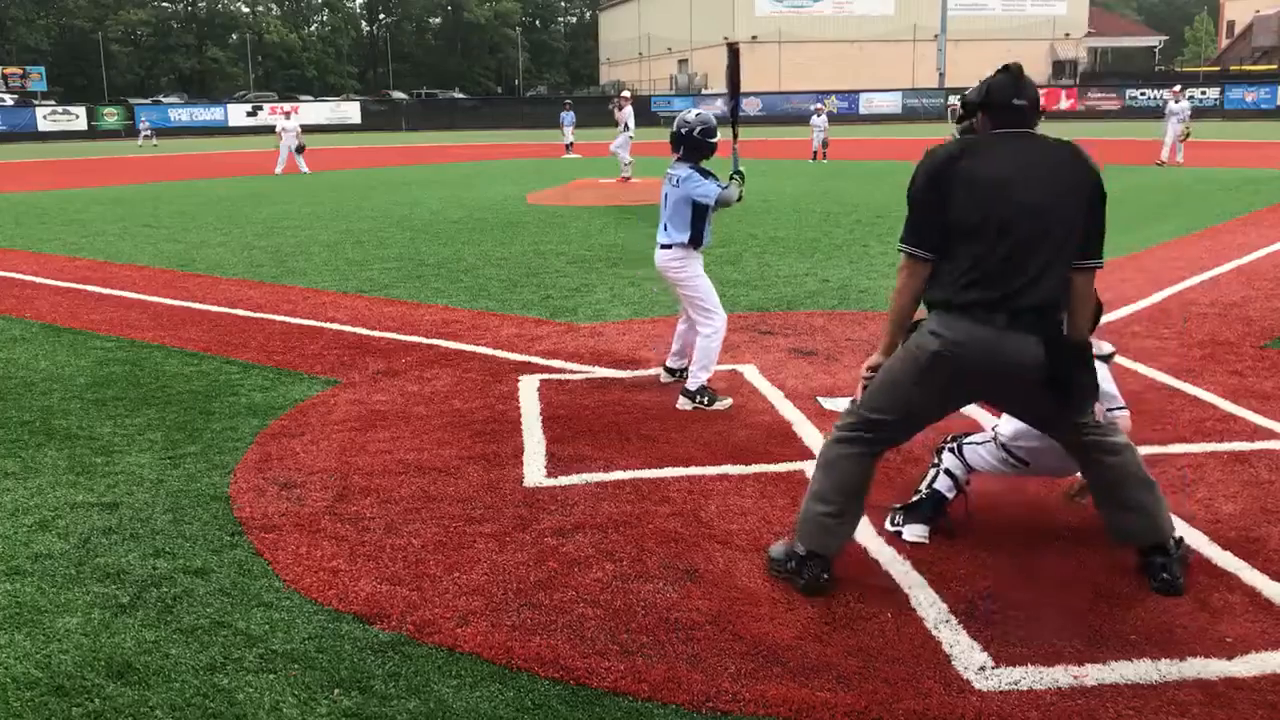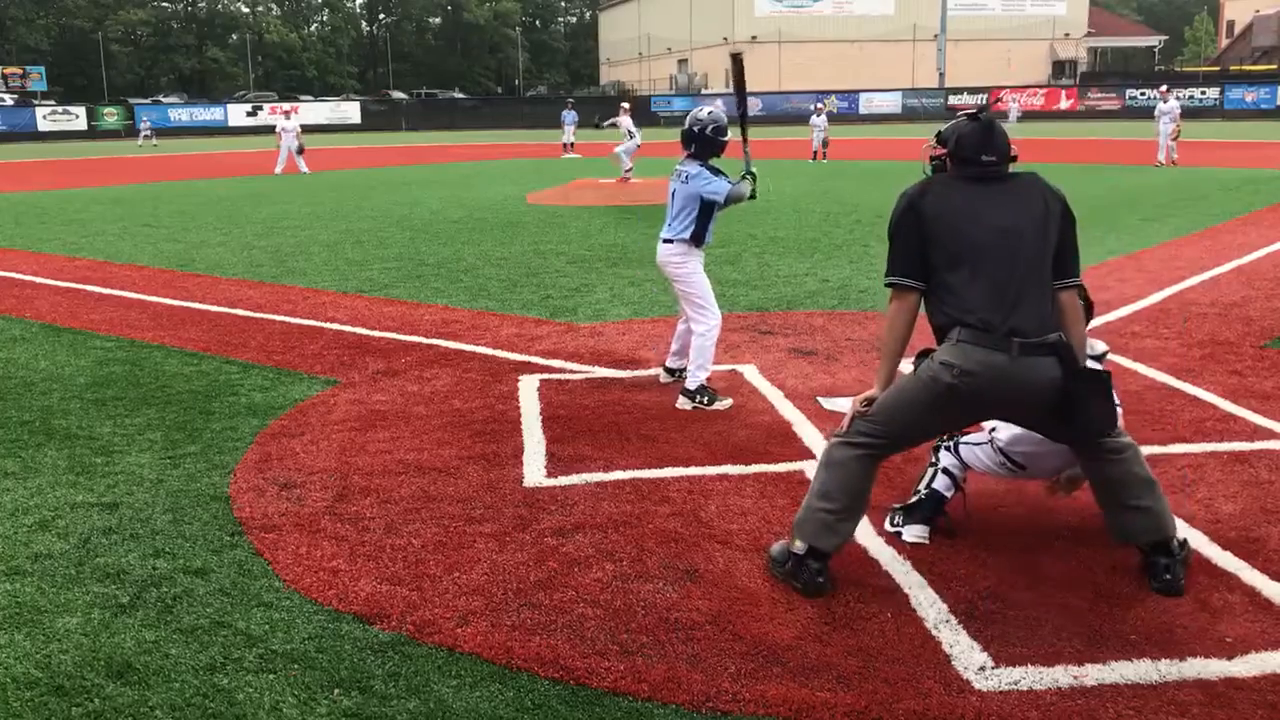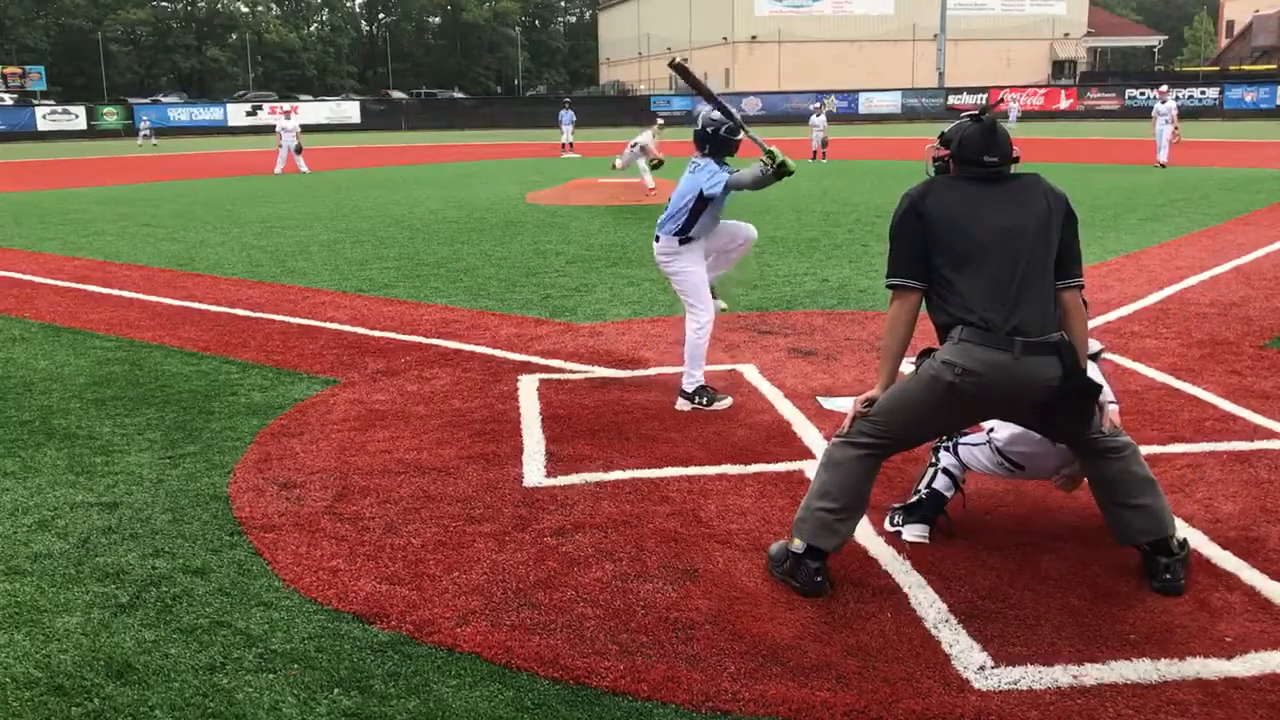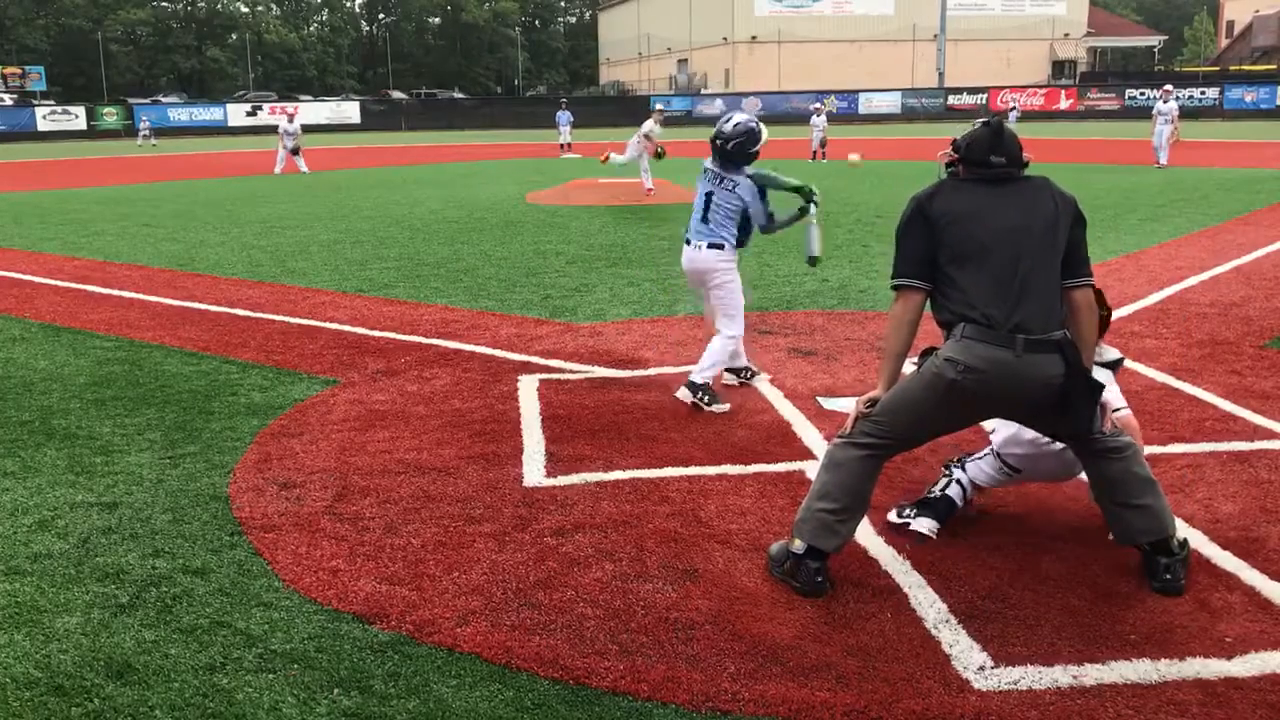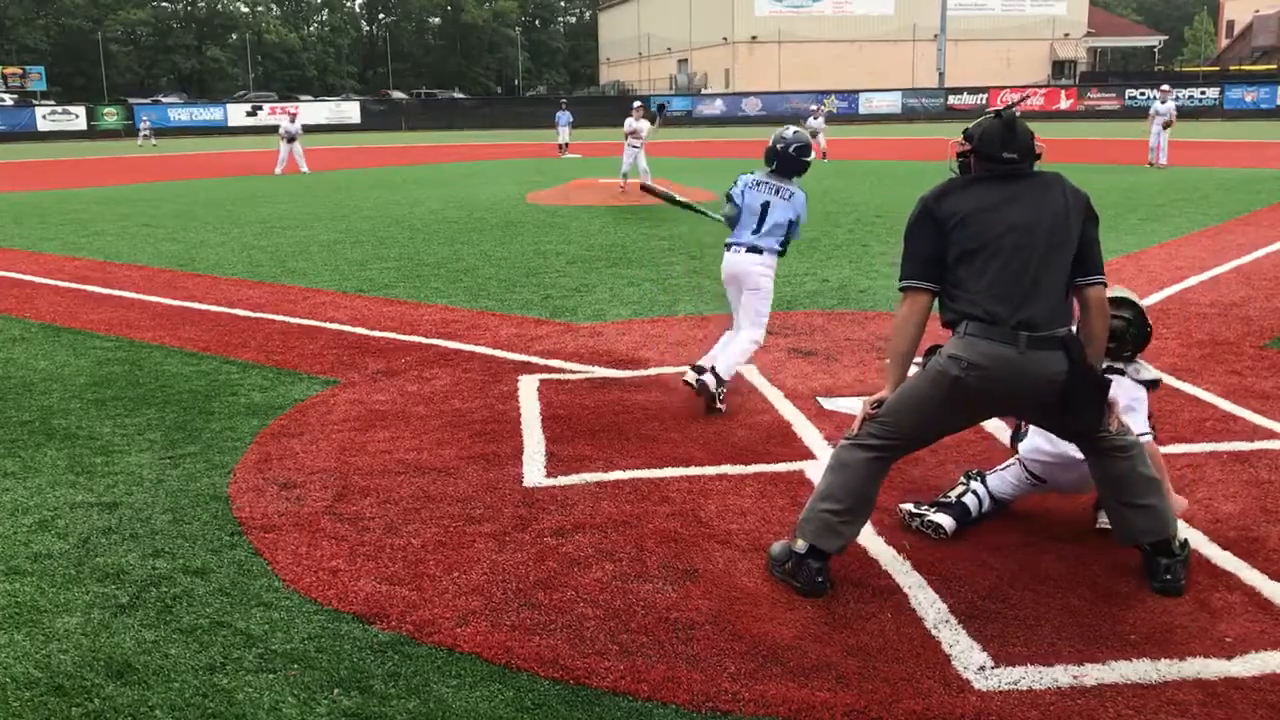
dt=0.5s
person 1, frame 1
left shoulder: (948, 159)
right shoulder: (1079, 167)
left elbow: (916, 267)
right elbow: (1083, 282)
left wrist: (885, 352)
right wrist: (1074, 360)
left hip: (953, 338)
right hip: (1034, 345)
left knee: (856, 435)
right knee: (1097, 437)
left ankle: (810, 555)
right ankle: (1161, 554)
person 1, frame 2
left shoulder: (922, 200)
right shoulder: (1045, 197)
left elbow: (904, 300)
right elbow: (1067, 299)
left wrist: (880, 386)
right wrist: (1080, 385)
left hip: (966, 364)
right hip: (1044, 368)
left knee: (858, 437)
right knee: (1104, 438)
left ankle: (807, 556)
right ankle: (1163, 554)
person 1, frame 3
left shoulder: (923, 201)
right shoulder: (1048, 198)
left elbow: (906, 301)
right elbow: (1071, 300)
left wrist: (882, 386)
right wrist: (1079, 386)
left hip: (967, 363)
right hip: (1046, 368)
left knee: (860, 437)
right knee: (1106, 441)
left ankle: (807, 556)
right ankle: (1163, 555)
person 1, frame 4
left shoulder: (931, 203)
right shoulder: (1056, 200)
left elbow: (909, 301)
right elbow: (1081, 300)
left wrist: (883, 386)
right wrist: (1082, 383)
left hip: (970, 360)
right hip: (1048, 365)
left knee: (863, 437)
right knee: (1105, 441)
left ankle: (807, 556)
right ankle: (1164, 556)
person 1, frame 5
left shoulder: (941, 202)
right shoulder: (1068, 197)
left elbow: (915, 303)
right elbow: (1095, 300)
left wrist: (891, 387)
right wrist: (1090, 382)
left hip: (973, 358)
right hip: (1053, 363)
left knee: (869, 440)
right knee: (1112, 439)
left ankle: (808, 556)
right ankle: (1164, 555)
person 2, frame 1
left shoulder: (676, 171)
right shoulder: (692, 176)
left elbow: (706, 202)
right elbow: (725, 199)
left wrist: (728, 189)
right wrist: (736, 181)
left hip: (671, 253)
right hip: (681, 258)
left knee: (693, 315)
right knee: (714, 320)
left ankle: (674, 367)
right ankle: (694, 391)
person 2, frame 2
left shoulder: (684, 168)
right shoulder: (701, 174)
left elbow: (717, 199)
right elbow: (736, 195)
left wrist: (740, 187)
right wrist: (748, 181)
left hip: (674, 249)
right hip: (682, 254)
left knee: (692, 314)
right knee: (708, 319)
left ankle: (674, 367)
right ankle: (693, 390)
person 2, frame 3
left shoulder: (709, 164)
right shoulder: (709, 168)
left elbow: (752, 182)
right elbow: (738, 182)
left wrist: (778, 171)
right wrist: (764, 162)
left hip: (695, 238)
right hip: (676, 248)
left knee: (746, 234)
right knee: (701, 317)
left ankle: (703, 288)
right ankle: (692, 391)
person 2, frame 4
left shoulder: (709, 166)
right shoulder: (748, 186)
right elbow: (768, 227)
left wrist: (797, 187)
right wrist: (800, 214)
left hip: (690, 253)
right hip: (718, 258)
left knee: (724, 318)
right knee: (730, 329)
left ankle: (735, 367)
right ankle: (697, 384)
person 2, frame 5
left shoulder: (747, 180)
right shoulder: (798, 196)
left elbow: (730, 215)
right elbow: (790, 235)
left wrist: (743, 233)
left hip: (731, 258)
right hip: (759, 264)
left knee: (742, 328)
right knee: (751, 335)
left ankle: (705, 367)
right ankle: (714, 379)
person 3, frame 1
right shoulder: (1098, 365)
right elbow: (1122, 424)
left hip: (1018, 450)
right hip: (1072, 460)
left knee: (954, 451)
left ankle: (919, 517)
person 3, frame 2
right shoulder: (1091, 364)
right elbow: (1114, 424)
right wrist: (1082, 471)
left hip: (1016, 454)
right hip: (1073, 460)
left knee: (951, 449)
left ankle: (916, 518)
person 3, frame 3
right shoulder: (1086, 361)
right elbow: (1111, 418)
right wrist: (1083, 467)
left hip: (1014, 452)
right hip: (1071, 457)
left knee: (949, 449)
left ankle: (916, 517)
person 3, frame 4
right shoulder: (1100, 368)
right elbow: (1127, 423)
left hip: (1015, 456)
right hip: (1071, 460)
left knee: (963, 470)
right knee: (1120, 432)
left ankle: (926, 513)
person 3, frame 5
right shoulder: (1131, 384)
right elbow: (1147, 446)
right wrist: (1169, 496)
left hip: (1039, 462)
right hip: (1089, 470)
left knee: (993, 483)
right knee: (1129, 433)
left ankle: (948, 513)
